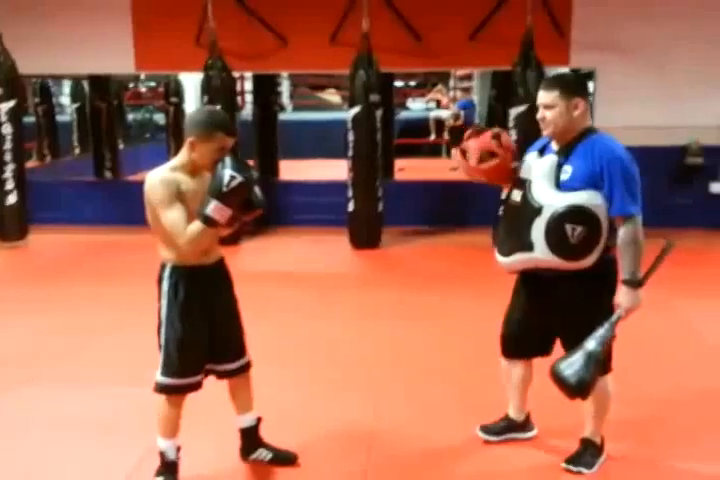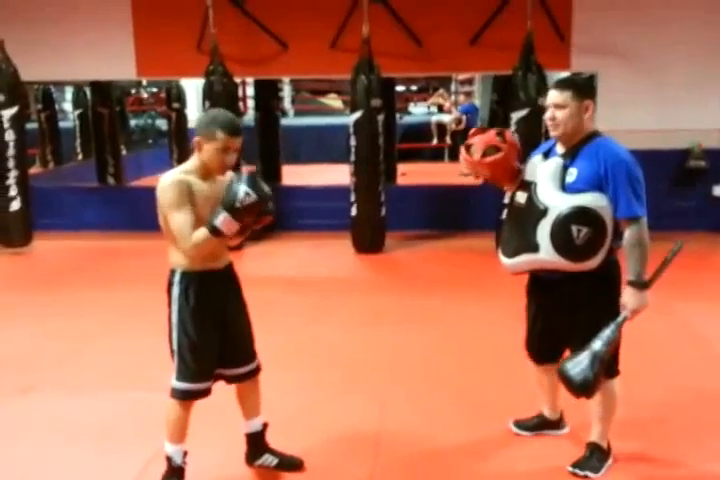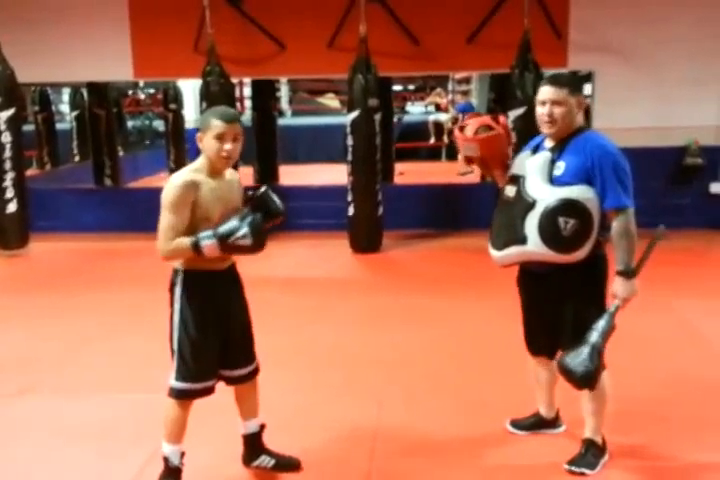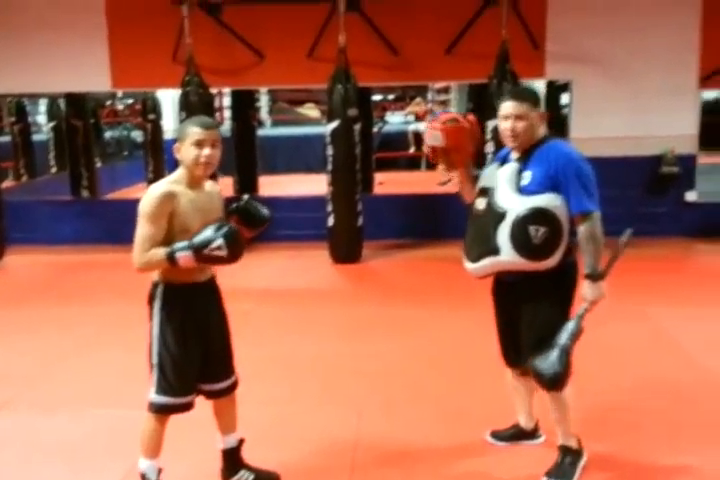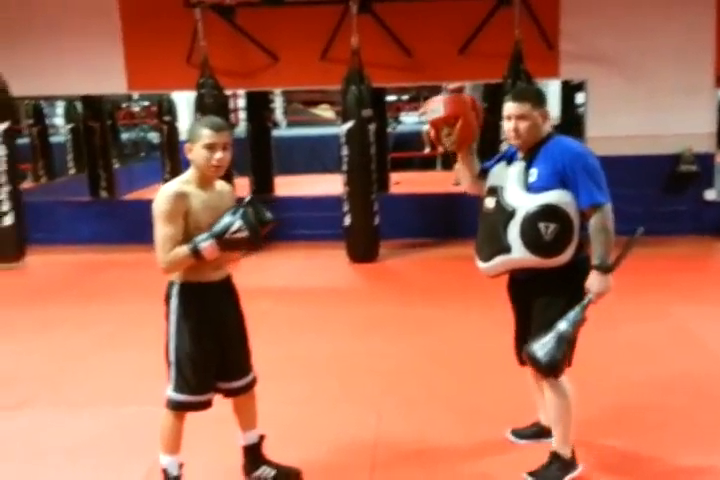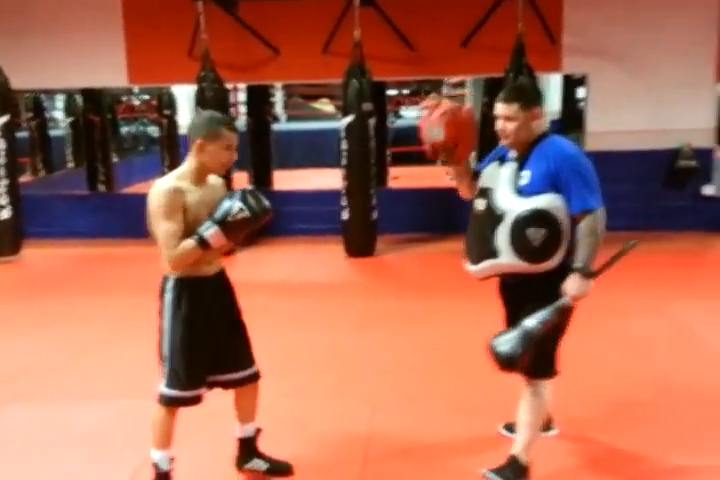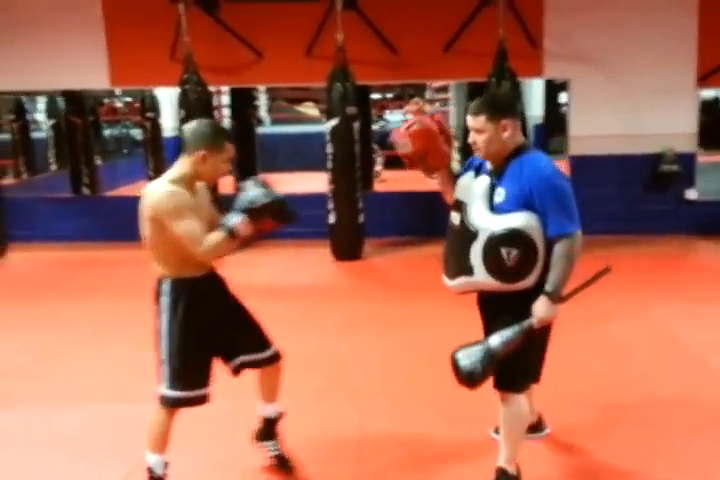
dt=0.2s
person 1, frame 1
left shoulder: (608, 156)
right shoulder: (539, 148)
left elbow: (630, 224)
left wrist: (630, 283)
left hip: (585, 279)
right hip: (537, 272)
right knee: (514, 344)
left ankle: (593, 441)
right ankle: (517, 419)
person 1, frame 2
left shoulder: (612, 159)
right shoulder: (543, 152)
left elbow: (635, 227)
right elbow: (529, 200)
left wrist: (636, 284)
right wrist: (503, 175)
left hip: (590, 282)
right hip: (545, 276)
right knee: (541, 352)
left ankle: (599, 445)
right ankle: (551, 415)
person 1, frame 3
left shoulder: (598, 152)
right shoulder: (534, 146)
left elbow: (622, 217)
left wrist: (624, 273)
left hip: (578, 273)
right hip: (534, 269)
right knee: (539, 348)
left ankle: (594, 440)
right ankle: (546, 414)
person 1, frame 4
left shoulder: (562, 159)
right shoulder: (501, 159)
left elbow: (588, 221)
right elbow: (477, 198)
left wrist: (592, 276)
right wrist: (460, 164)
left hip: (548, 280)
right hip: (508, 278)
right knee: (516, 360)
left ankle: (570, 446)
right ankle: (527, 425)
person 1, frame 5
left shoulder: (569, 155)
right shoulder: (509, 155)
left elbow: (600, 214)
right elbow: (476, 186)
left wrist: (600, 268)
right wrist: (461, 147)
left hip: (562, 276)
right hip: (523, 274)
right ankle: (547, 422)
person 1, frame 6
left shoulder: (562, 156)
right shoulder: (503, 154)
left elbow: (592, 217)
right elbow: (469, 189)
left wrist: (582, 272)
right wrist: (454, 154)
left hip: (550, 280)
right hip: (514, 276)
left knee: (535, 366)
right knee: (524, 356)
right ankle: (539, 419)
person 1, frame 7
left shoulder: (539, 174)
right shoulder: (481, 164)
left elbow: (568, 238)
right elbow: (456, 197)
left wrist: (551, 296)
right wrist: (438, 166)
left hip: (526, 296)
right hip: (493, 290)
left knee: (509, 381)
right knee: (512, 369)
right ankle: (531, 419)
person 2, frame 1
left shoulder: (210, 173)
right shoulder: (161, 182)
right elbow: (187, 242)
left wrist: (238, 210)
right wrist: (219, 202)
left hip: (216, 274)
right hip: (182, 282)
left knee: (237, 364)
right knee: (177, 380)
left ankle: (251, 442)
person 2, frame 2
left shoulder: (224, 180)
right shoulder: (174, 185)
right elbow: (192, 248)
left wrist: (249, 219)
right wrist: (229, 213)
left hip: (225, 279)
right hip: (191, 287)
left knee: (246, 369)
right knee: (187, 385)
left ankle: (257, 448)
person 2, frame 3
left shoulder: (233, 179)
right shoulder: (182, 185)
right elbow: (166, 248)
left wrist: (256, 221)
right wrist: (218, 239)
left hip: (229, 280)
right hip: (194, 287)
left knee: (245, 370)
right knee: (186, 384)
left ankle: (254, 449)
person 2, frame 4
left shoulder: (213, 191)
right shoulder: (160, 197)
right elbow: (141, 259)
left wrist: (241, 229)
right wrist: (194, 250)
left hip: (208, 295)
right hip: (174, 300)
left knee: (224, 385)
right knee: (165, 399)
person 2, frame 5
left shoulder: (226, 191)
right shoulder: (173, 197)
right elbow: (167, 262)
left wrist: (249, 231)
right wrist: (214, 239)
left hip: (224, 293)
right hip: (190, 300)
left knee: (243, 383)
right knee: (182, 396)
person 2, frame 6
left shoulder: (217, 184)
right shoulder: (167, 192)
right elbow: (173, 258)
left wrist: (242, 223)
right wrist: (217, 226)
left hip: (219, 286)
right hip: (185, 294)
left knee: (246, 376)
right knee: (175, 392)
person 2, frame 7
left shoulder: (199, 189)
right shoulder: (163, 195)
right elbow: (206, 250)
left wrist: (248, 221)
right wrist: (243, 219)
left hip: (211, 286)
right hip: (180, 296)
left knee: (267, 357)
right knee: (174, 396)
left ankle: (268, 433)
